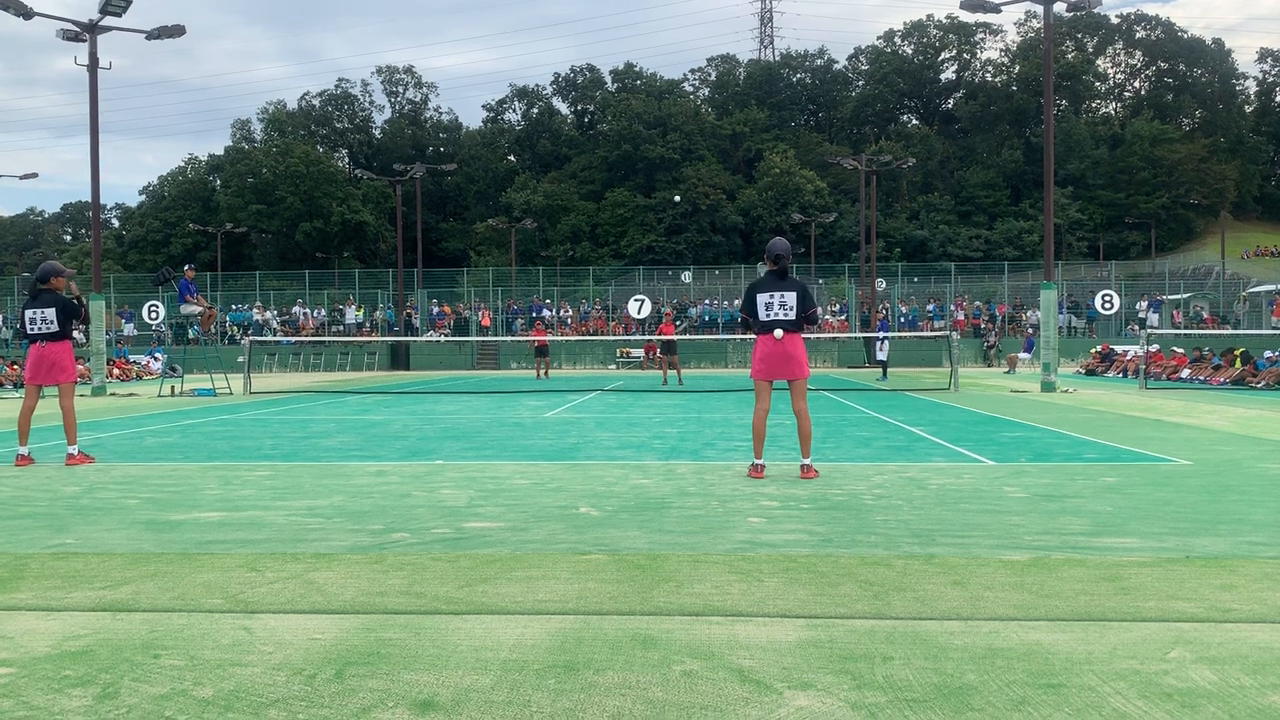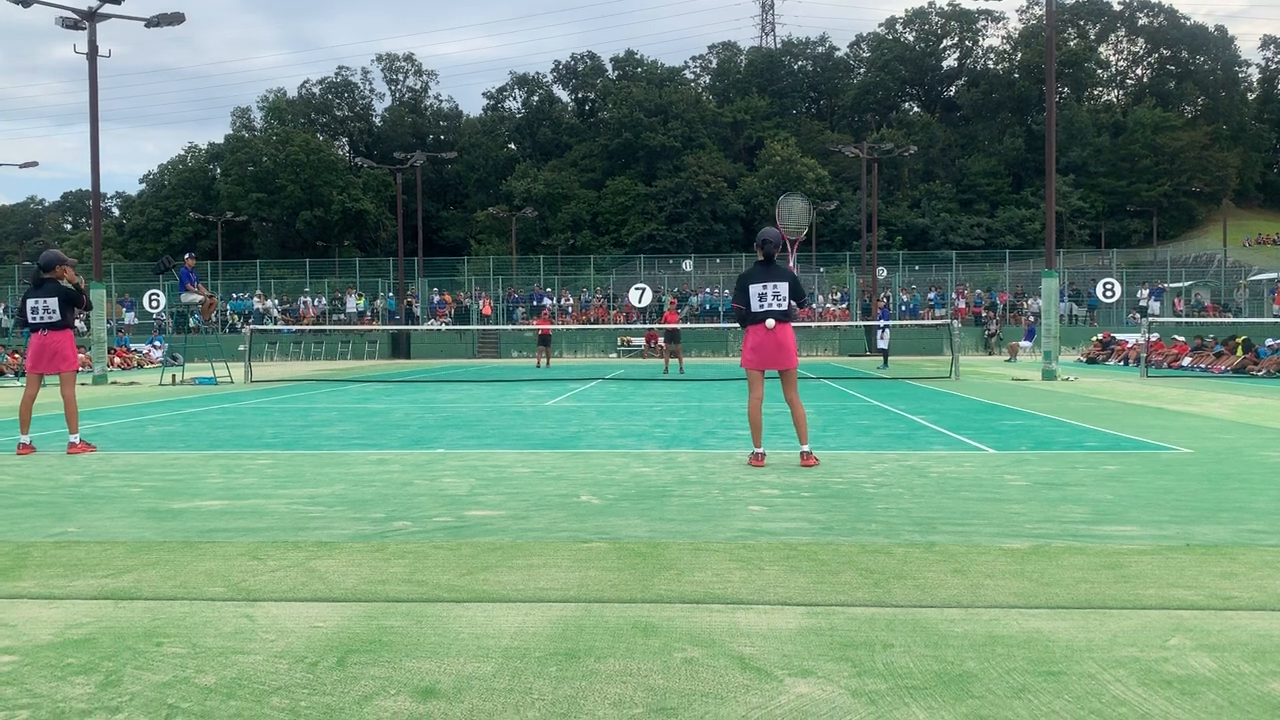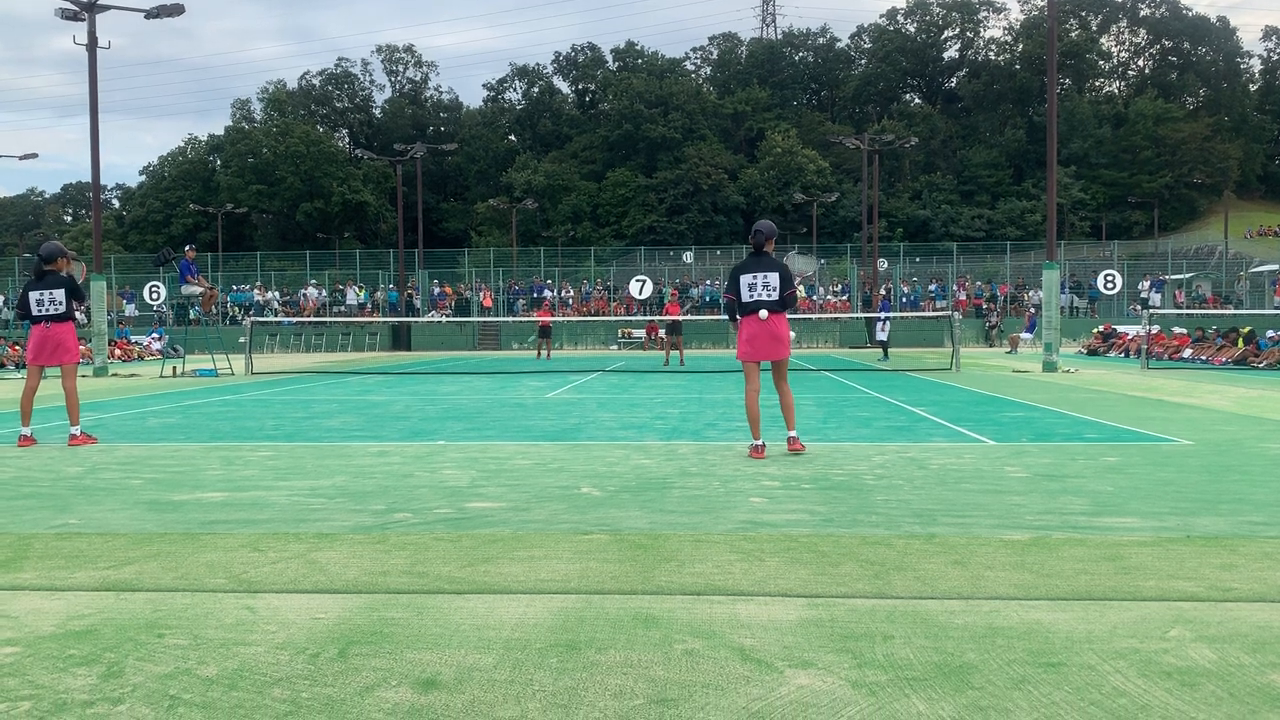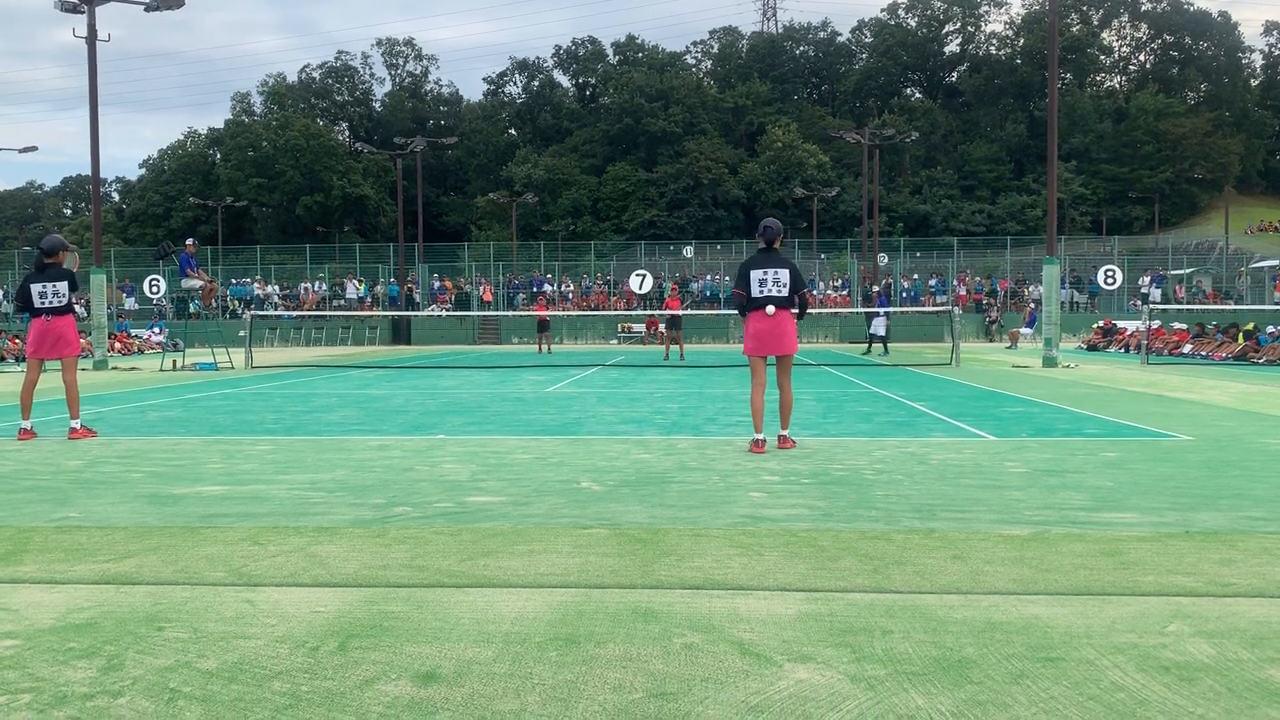
dt=0.4s
person 1, frame 1
left shoulder: (755, 287)
right shoulder: (798, 286)
left elbow: (745, 323)
right elbow: (813, 320)
left hip: (765, 347)
right hip: (793, 346)
left knee: (761, 408)
right knee: (800, 408)
left ankle: (758, 464)
right ankle: (806, 464)
person 1, frame 2
left shoulder: (745, 277)
right shoulder: (788, 275)
left elbow: (739, 314)
right elbow: (803, 303)
left hip: (756, 337)
right hip: (783, 336)
left knee: (755, 397)
right knee: (793, 396)
left ankle: (758, 453)
right ankle: (806, 451)
person 1, frame 3
left shoulder: (739, 269)
right shoulder: (780, 267)
left elbow: (730, 304)
right elbow: (791, 301)
left wrist: (734, 321)
left hip: (750, 327)
right hip: (776, 327)
left knee: (752, 388)
right knee: (782, 385)
left ankle: (758, 444)
right ankle: (792, 437)
person 1, frame 4
left shoulder: (748, 265)
right shoulder: (789, 265)
left elbow: (738, 300)
right elbow: (804, 300)
left wrist: (745, 315)
right wrist: (798, 317)
left hip: (757, 323)
right hip: (783, 322)
left knee: (758, 384)
right knee: (784, 382)
left ankle: (758, 438)
right ankle: (784, 435)
person 2, frame 1
left shoulder: (28, 303)
right shoulder: (61, 301)
left elbow: (24, 332)
right elbow: (85, 318)
right wrist: (76, 296)
left hip: (36, 351)
right hip: (59, 351)
left knee: (28, 403)
right knee: (67, 403)
left ankle: (22, 453)
right ankle: (73, 452)
person 2, frame 2
left shoulder: (30, 293)
right shoulder: (64, 291)
left elbow: (23, 321)
right elbow: (87, 306)
right wrist: (75, 284)
left hip: (37, 340)
right hip: (61, 340)
left knee: (30, 392)
right knee: (68, 392)
left ankle: (24, 442)
right ankle: (74, 441)
person 2, frame 3
left shoulder: (30, 285)
right shoulder: (65, 282)
left elbow: (22, 314)
right elbow: (82, 298)
left hip: (38, 333)
right hip: (63, 332)
left knee: (31, 385)
right knee: (69, 384)
left ankle: (25, 434)
right ankle: (75, 433)
person 2, frame 4
left shoulder: (30, 278)
right shoulder: (66, 274)
left elbow: (20, 306)
left hip: (39, 326)
right hip: (63, 325)
left knee: (31, 378)
right knee: (70, 377)
left ankle: (25, 427)
right ankle: (75, 426)
